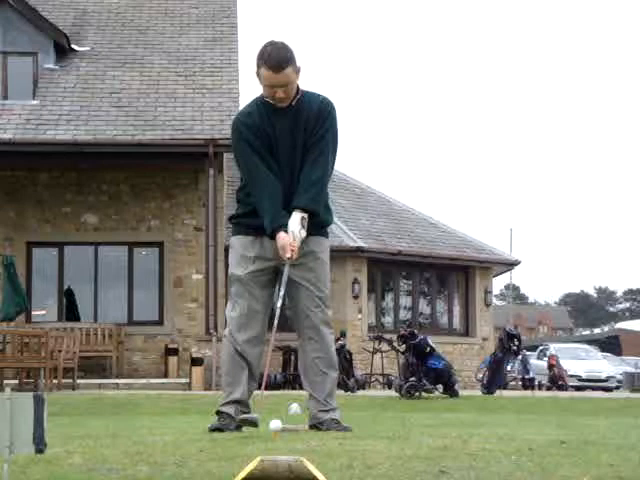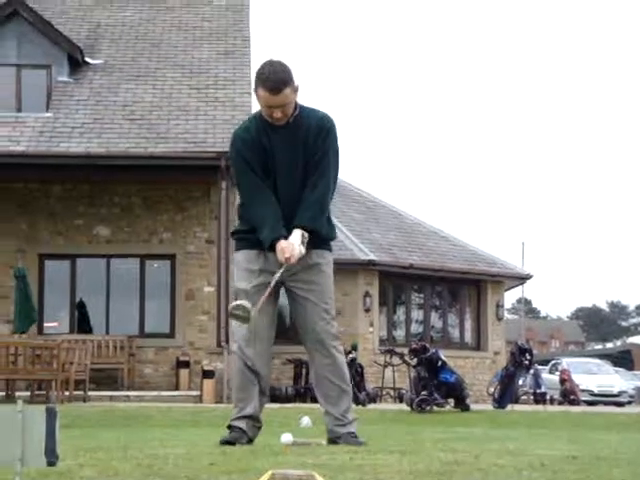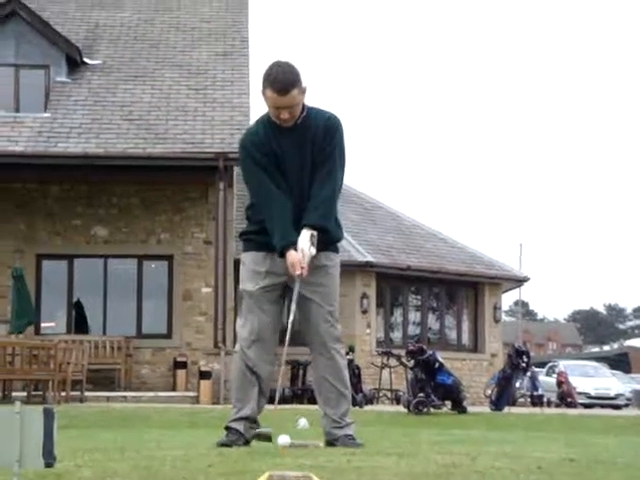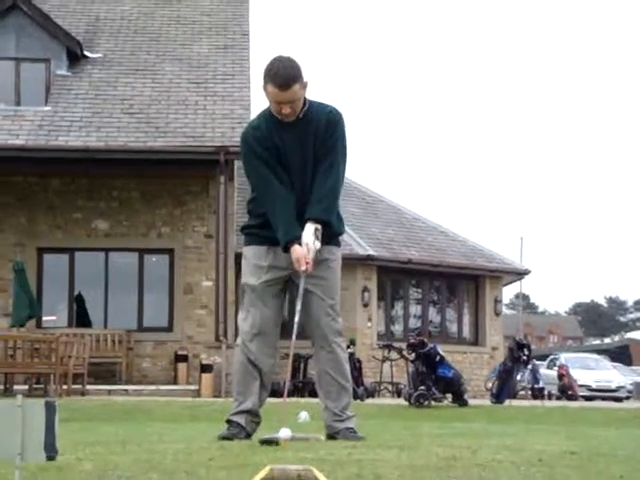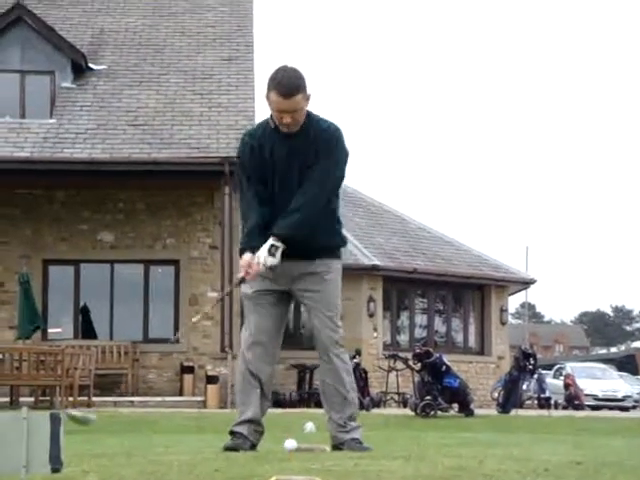
dt=0.5s
person 1, frame 1
left shoulder: (321, 110)
right shoulder: (246, 121)
left elbow: (318, 171)
right elbow: (260, 180)
left wrist: (299, 218)
right wrist: (278, 230)
left hip: (309, 231)
right hip: (254, 232)
left knee: (315, 324)
right knee: (243, 323)
left ankle: (324, 412)
right ankle: (233, 408)
person 1, frame 2
left shoulder: (321, 126)
right shoulder: (245, 137)
left elbow: (321, 186)
right elbow: (255, 196)
left wrist: (300, 234)
right wrist: (277, 239)
left hip: (311, 245)
right hip: (258, 247)
left knee: (324, 337)
right knee: (250, 340)
left ankle: (341, 426)
right ankle: (245, 422)
person 1, frame 3
left shoulder: (328, 127)
right shoulder: (253, 140)
left elbow: (328, 186)
right elbow: (269, 198)
left wrist: (309, 234)
right wrist: (287, 247)
left hip: (318, 247)
right hip: (265, 249)
left knee: (327, 339)
right knee: (253, 339)
left ankle: (339, 428)
right ankle: (242, 423)
person 1, frame 4
left shoulder: (329, 121)
right shoulder: (255, 134)
left elbow: (329, 180)
right elbow: (272, 193)
left wrist: (313, 229)
right wrist: (292, 241)
left hip: (320, 241)
right hip: (266, 242)
left knee: (328, 333)
right knee: (254, 333)
left ankle: (340, 421)
right ankle: (243, 417)
person 1, frame 5
left shoulder: (327, 138)
right shoulder: (253, 142)
left elbow: (312, 200)
right elbow: (252, 202)
left wrist: (274, 244)
right wrist: (250, 249)
left hip: (318, 258)
right hip: (266, 257)
left knee: (330, 344)
right knee: (255, 344)
left ankle: (347, 431)
right ankle: (247, 429)
